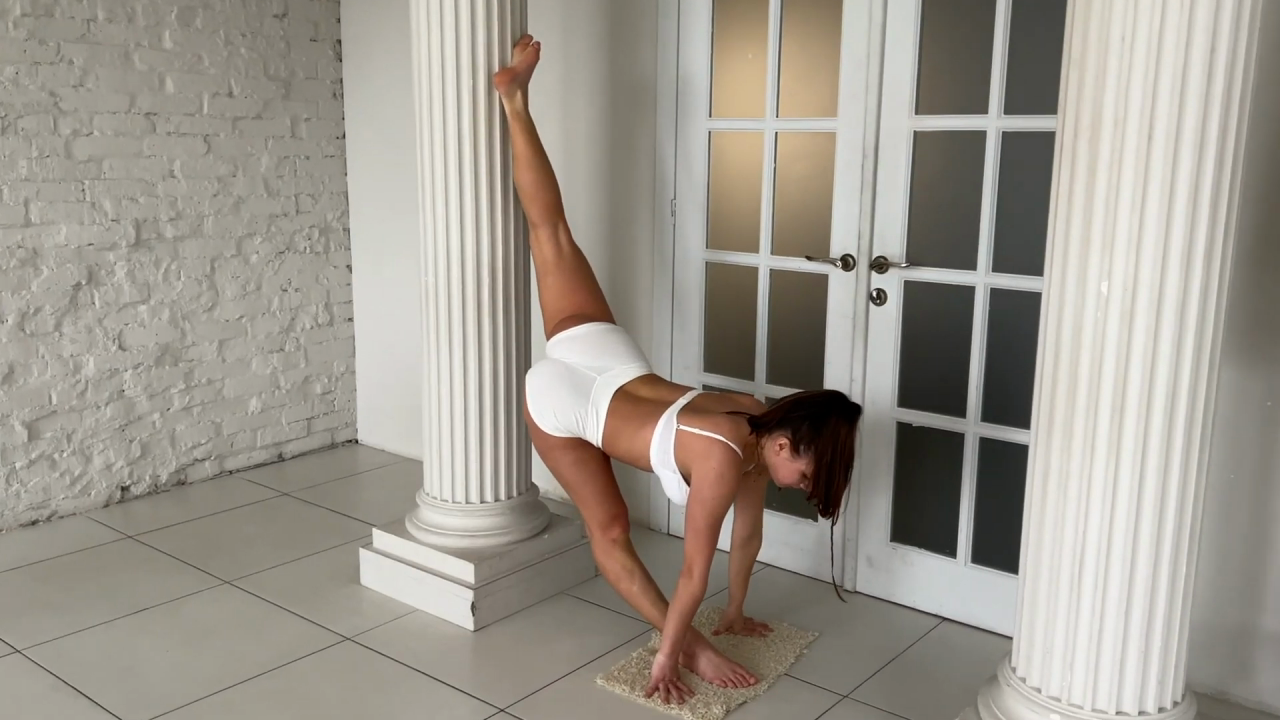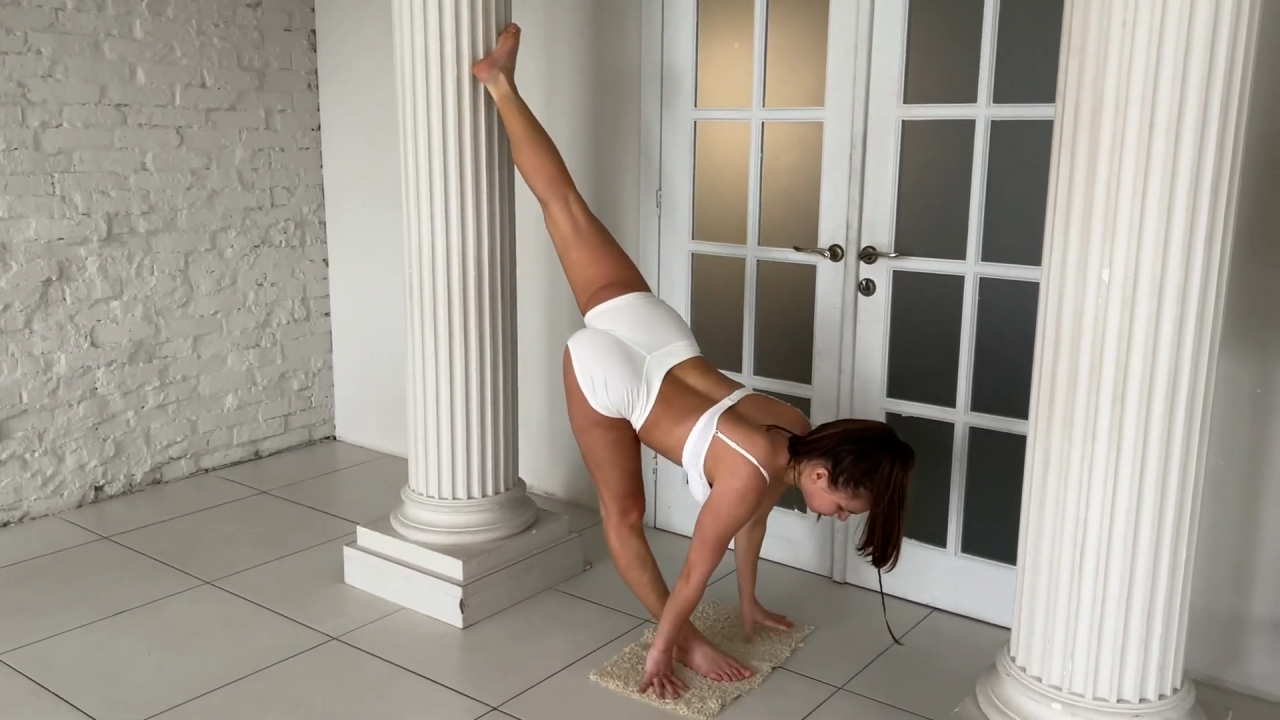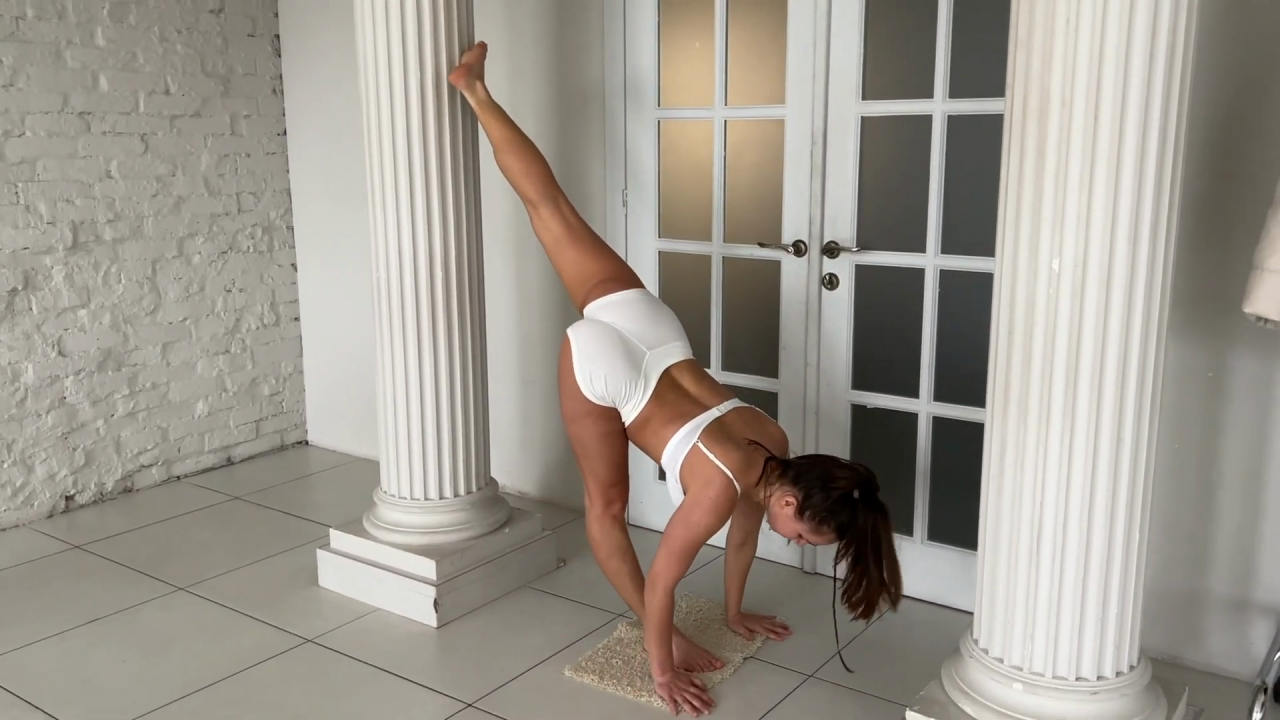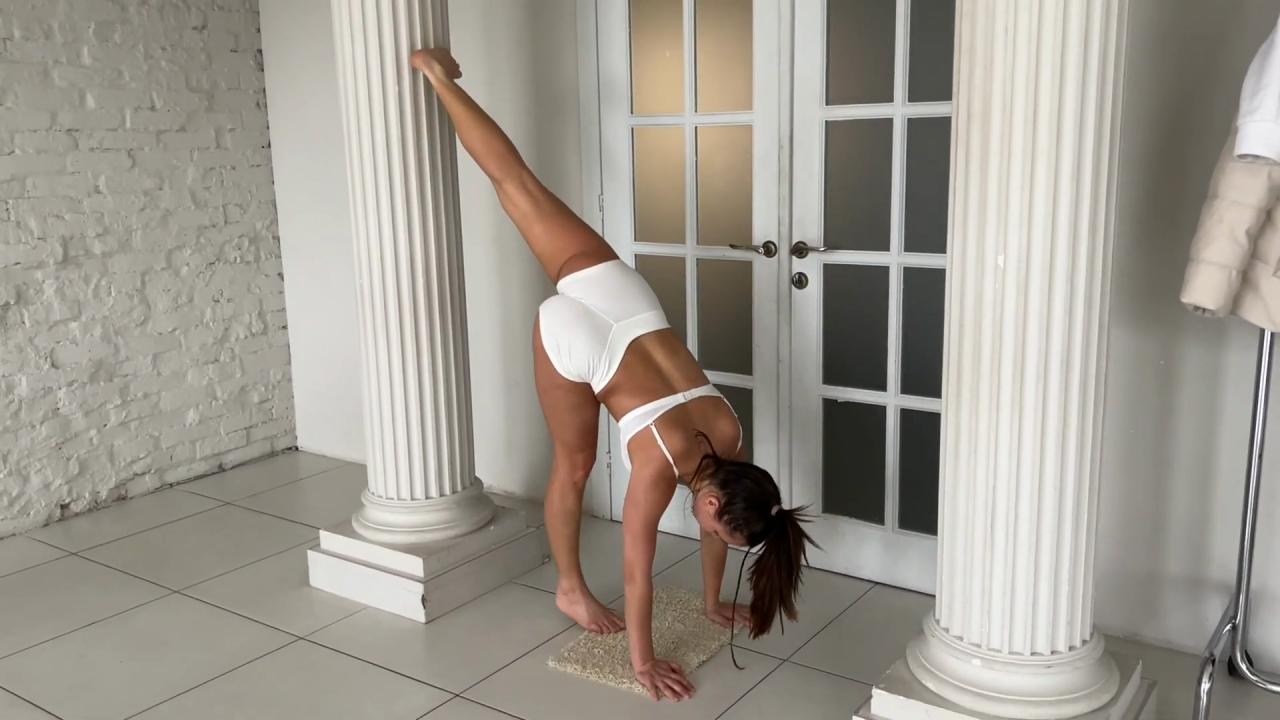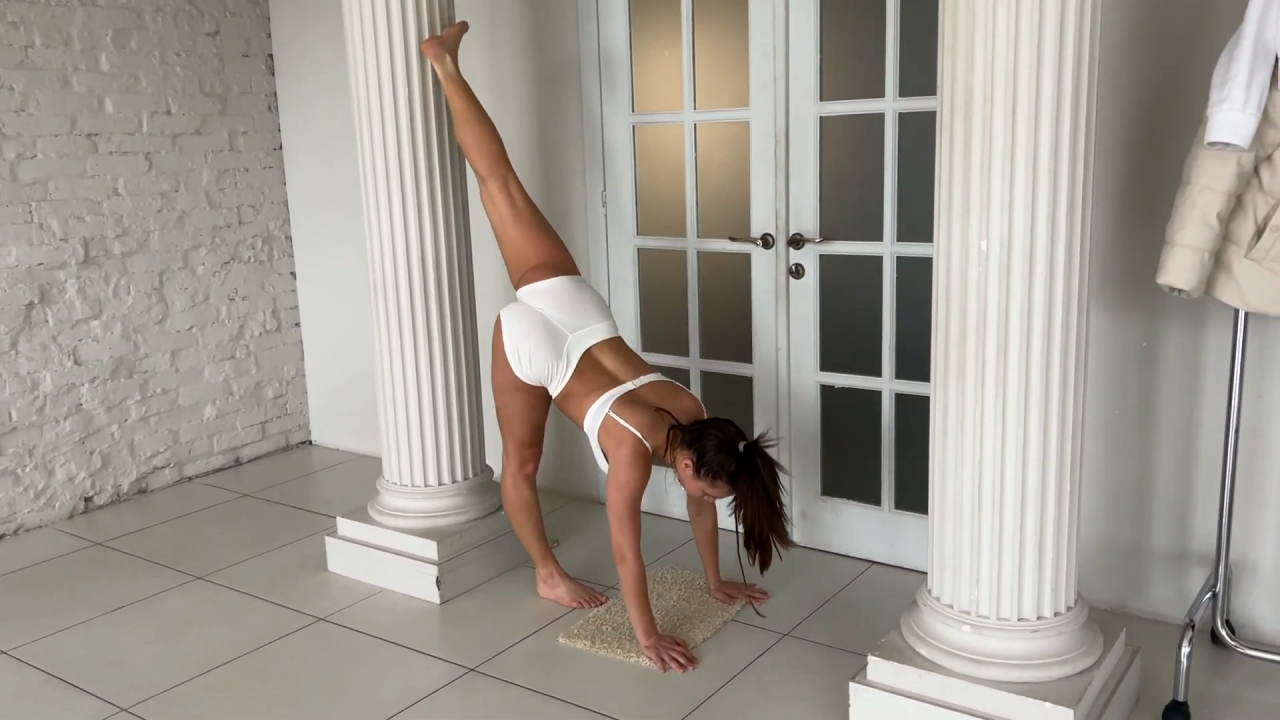
dt=0.7s
person 1, frame 1
left shoulder: (758, 428)
right shoulder: (723, 460)
left elbow: (749, 531)
right elbow: (694, 572)
left wrist: (736, 614)
right wrist: (673, 653)
left hip: (602, 359)
right hip: (559, 396)
left knee: (555, 234)
right knee: (609, 531)
left ankle: (517, 99)
person 1, frame 2
left shoulder: (796, 436)
right shoulder: (750, 476)
left elbow: (754, 523)
right elbow: (694, 575)
left wrist: (749, 602)
right wrist: (664, 650)
left hip: (642, 324)
right hip: (607, 369)
left knee: (567, 204)
right knee: (624, 515)
left ankle: (502, 83)
person 1, frame 3
left shoulder: (774, 449)
right shoulder: (716, 488)
left elbow: (746, 529)
right elbow: (659, 583)
left wrist: (735, 613)
left hip: (641, 321)
right hip: (602, 361)
left knee: (556, 206)
person 1, frame 4
left shoulder: (728, 442)
right shoulder: (660, 467)
left elbow: (714, 528)
right elbow: (637, 574)
left wrist: (714, 602)
right wrist: (644, 663)
left hip: (613, 292)
right hip: (576, 334)
left knee: (518, 183)
right knee: (573, 468)
left ankle: (440, 75)
person 1, frame 5
left shoulder: (694, 424)
right shoulder: (635, 450)
left elbow: (700, 510)
right elbow: (626, 553)
left wrist: (716, 582)
right wrist: (648, 638)
left hip: (569, 304)
right hip: (533, 340)
left knee: (502, 184)
right knee: (521, 463)
left ankle: (448, 65)
